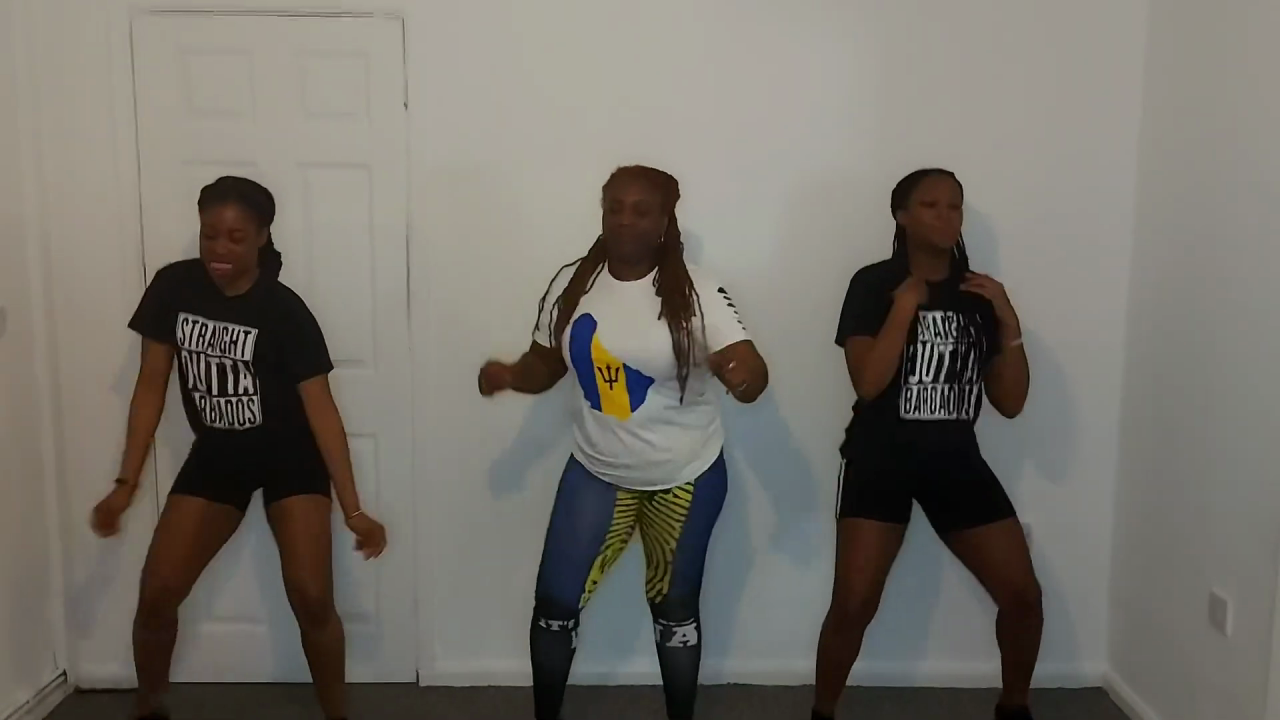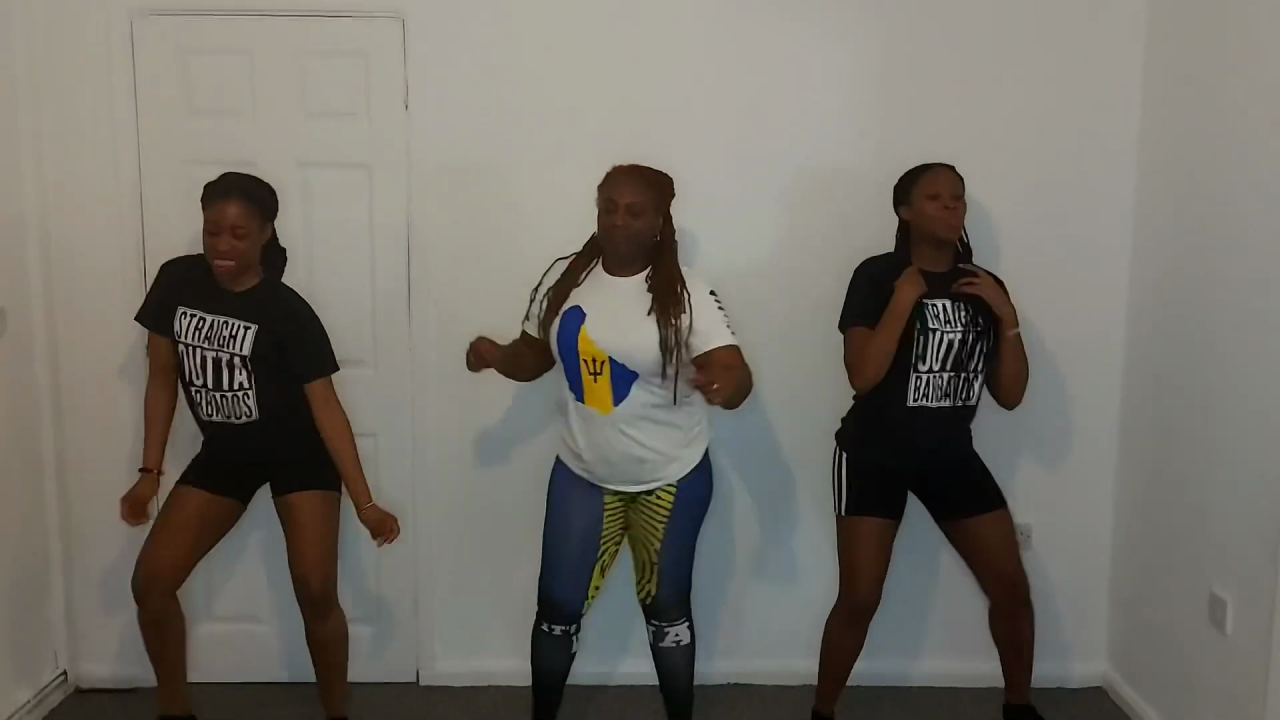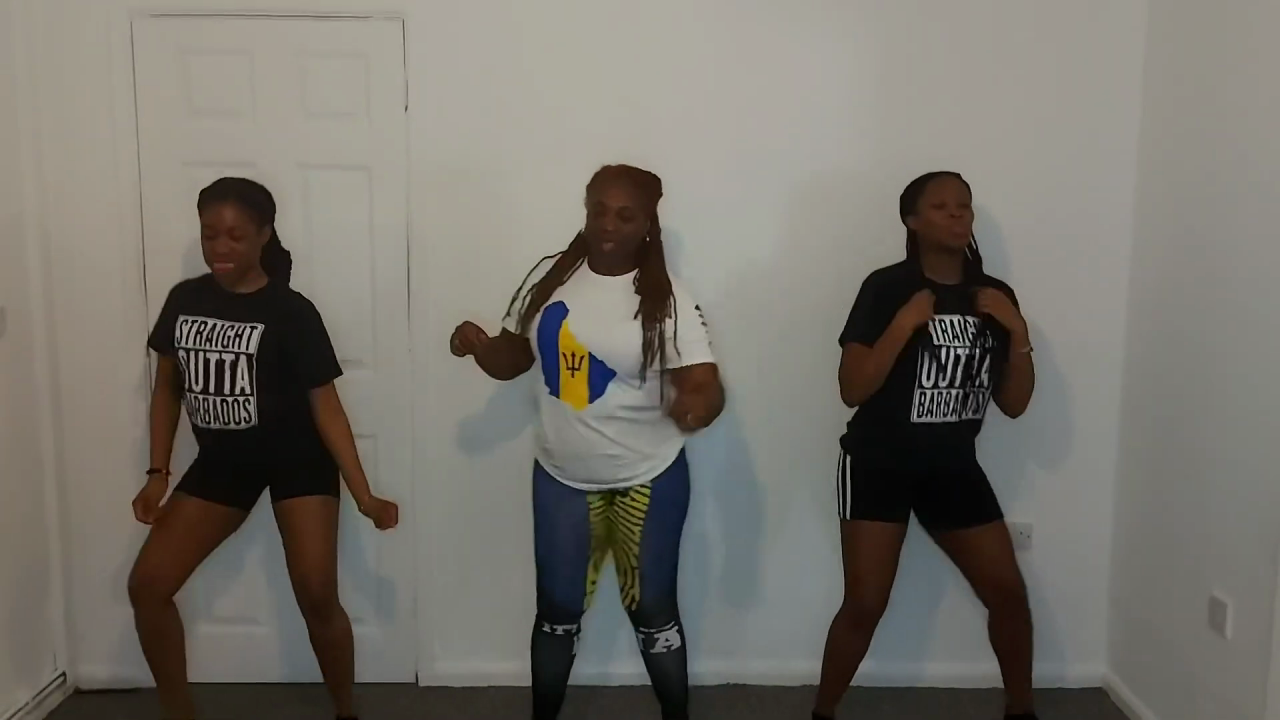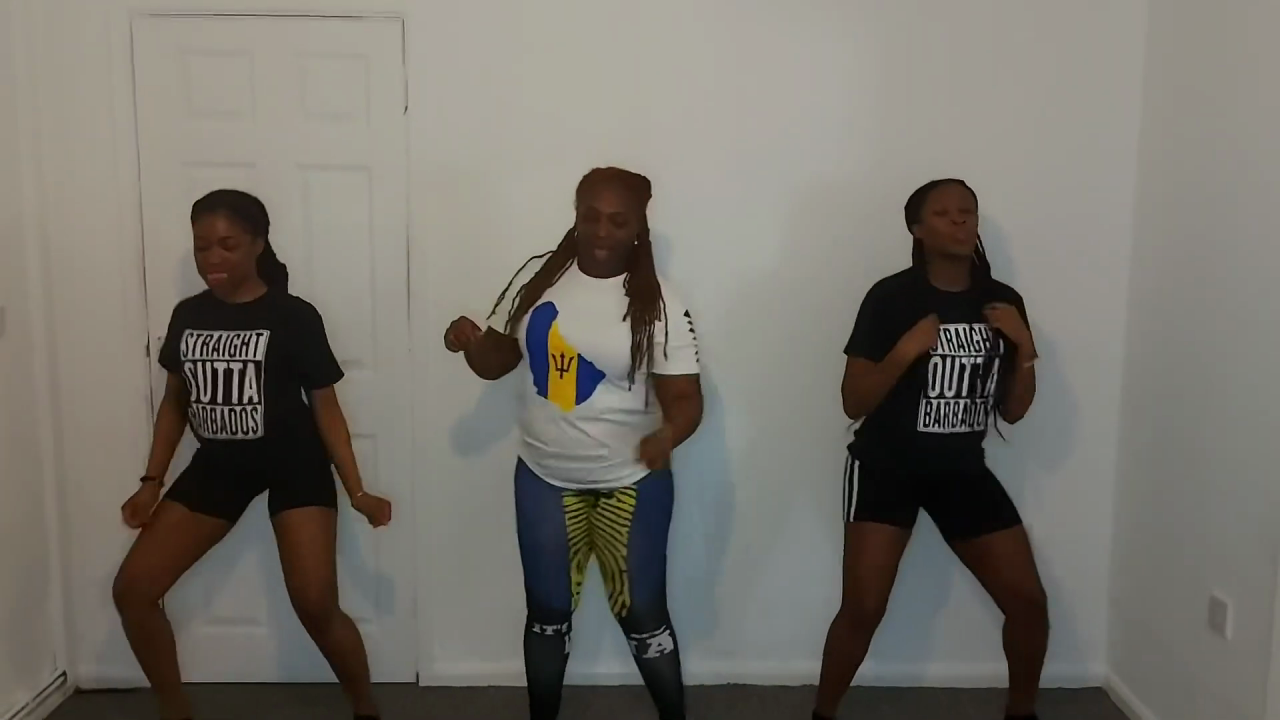
dt=0.1s
person 1, frame 1
left shoulder: (696, 293)
right shoulder: (572, 284)
left elbow: (752, 376)
right elbow: (546, 364)
left wrist: (742, 374)
right wrist: (509, 374)
left hip: (686, 478)
right hip: (595, 473)
left knee: (674, 607)
right knee: (556, 602)
person 1, frame 2
left shoulder: (686, 293)
right shoulder: (563, 279)
left elbow: (737, 377)
right elbow: (532, 357)
left wrist: (725, 386)
right wrist: (496, 355)
left hip: (671, 479)
right hip: (582, 476)
left knee: (666, 607)
right knee: (558, 607)
person 1, frame 3
left shoulder: (670, 298)
right shoulder: (549, 276)
left elbow: (708, 389)
right elbow: (511, 360)
left wrist: (692, 409)
right wrist: (479, 345)
left hip: (648, 479)
right hip: (561, 478)
left knee: (653, 609)
right knee: (558, 611)
person 1, frame 4
left shoulder: (659, 302)
right shoulder: (537, 276)
left elbow: (686, 398)
right elbow: (497, 360)
left wrist: (665, 438)
right wrist: (470, 342)
left hip: (632, 483)
right hip: (544, 479)
left knee: (642, 613)
right knee: (548, 613)
person 2, frame 1
left shoulder: (982, 293)
right shoulder: (875, 284)
left elbow: (1010, 403)
right elbow: (867, 383)
left wrist: (1008, 323)
right wrist: (903, 309)
left hip: (957, 462)
right hip: (877, 462)
left knee: (1023, 595)
right knee: (854, 605)
person 2, frame 2
left shoulder: (983, 287)
right shoulder: (877, 276)
left elbow: (1010, 394)
right elbow: (863, 376)
left wrist: (1008, 316)
right wrist: (902, 300)
left hip: (951, 455)
right hip: (875, 454)
left knee: (1011, 585)
right knee: (858, 599)
person 2, frame 3
left shoulder: (994, 297)
right shoulder: (885, 288)
left elbow: (1015, 404)
right elbow: (852, 391)
left wrist: (1018, 332)
right wrist: (901, 328)
left hip: (953, 465)
right hip: (878, 463)
left knee: (1009, 594)
right knee: (865, 605)
person 2, frame 4
left shoulder: (1003, 303)
right shoulder: (891, 297)
left elbow: (1013, 409)
right elbow: (854, 403)
left wrist: (1024, 345)
right wrist: (904, 353)
left hip: (964, 471)
right hip: (886, 468)
left knee: (1029, 600)
right knee: (863, 608)
person 3, frame 1
left shoulder: (284, 311)
right shoulder: (171, 287)
left elbow: (318, 407)
right elbow: (150, 385)
left wrist: (351, 509)
right wrist: (126, 482)
left hip: (291, 460)
right hip: (214, 459)
left knee: (312, 601)
right knee: (157, 597)
person 3, frame 2
left shoulder: (287, 312)
right shoulder: (176, 279)
left elbow: (325, 405)
right elbow: (162, 378)
left wrist: (364, 501)
right wrist: (149, 472)
left hip: (298, 455)
right hip: (224, 453)
left knee: (316, 594)
right knee: (150, 581)
person 3, frame 3
left shoulder: (292, 313)
right shoulder: (183, 299)
left elbow: (325, 406)
right elbow: (166, 388)
left wrist: (363, 493)
right wrist: (158, 474)
left hip: (298, 459)
right hip: (222, 460)
left knee: (317, 597)
right knee: (147, 585)
person 3, frame 4
left shoulder: (294, 317)
right shoulder: (188, 315)
left elbow: (326, 410)
right elbow: (174, 403)
left wrist: (356, 491)
right wrist: (151, 482)
left hip: (295, 466)
right hip: (216, 467)
left knee: (317, 607)
right knee: (131, 589)
